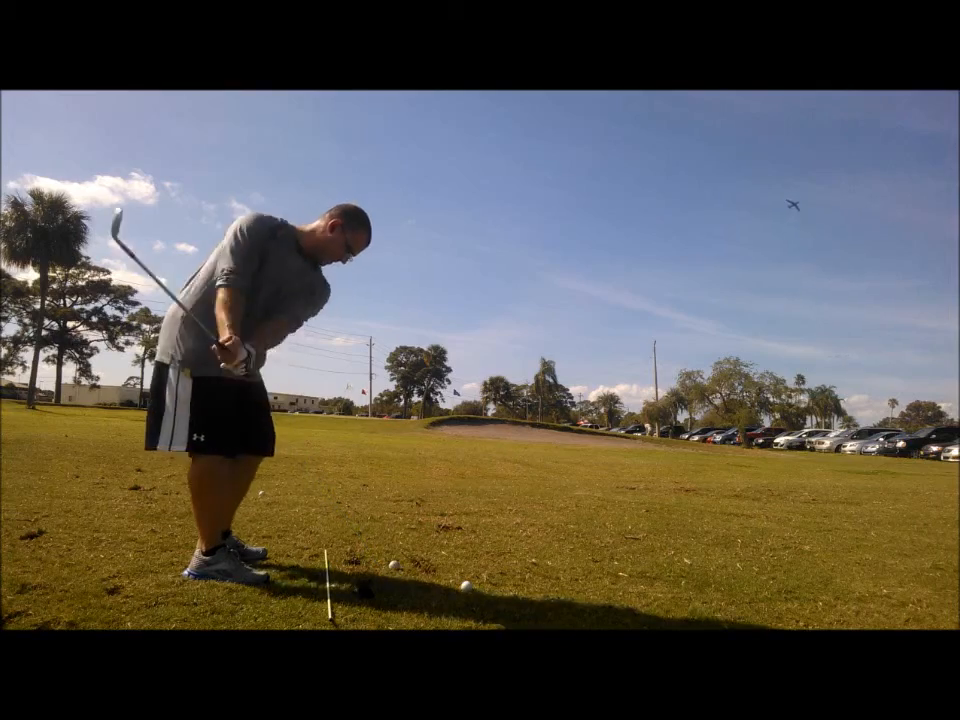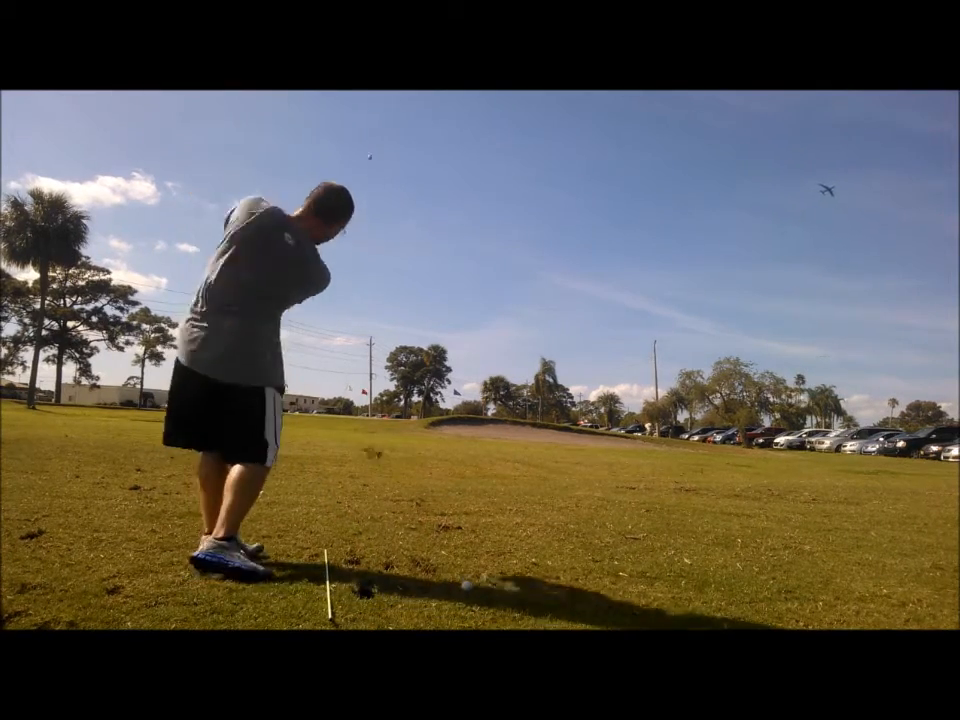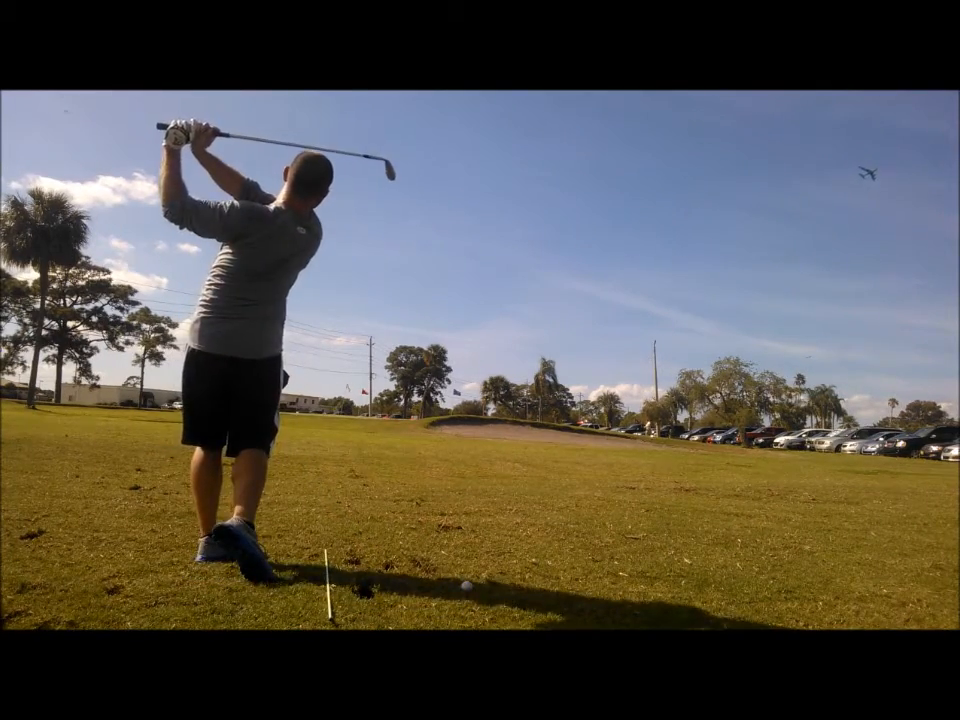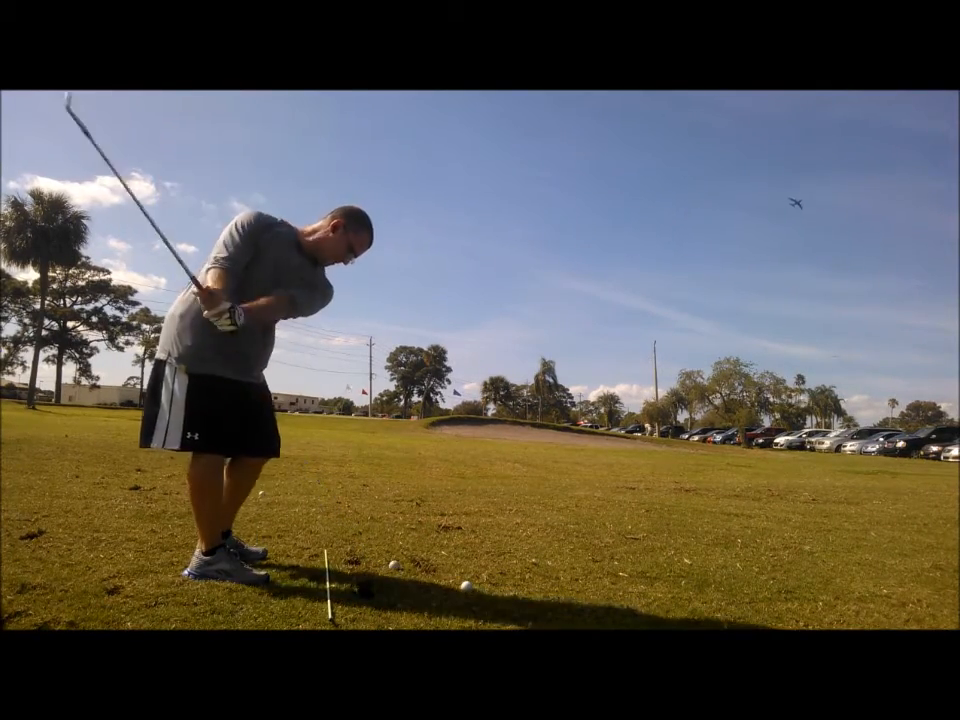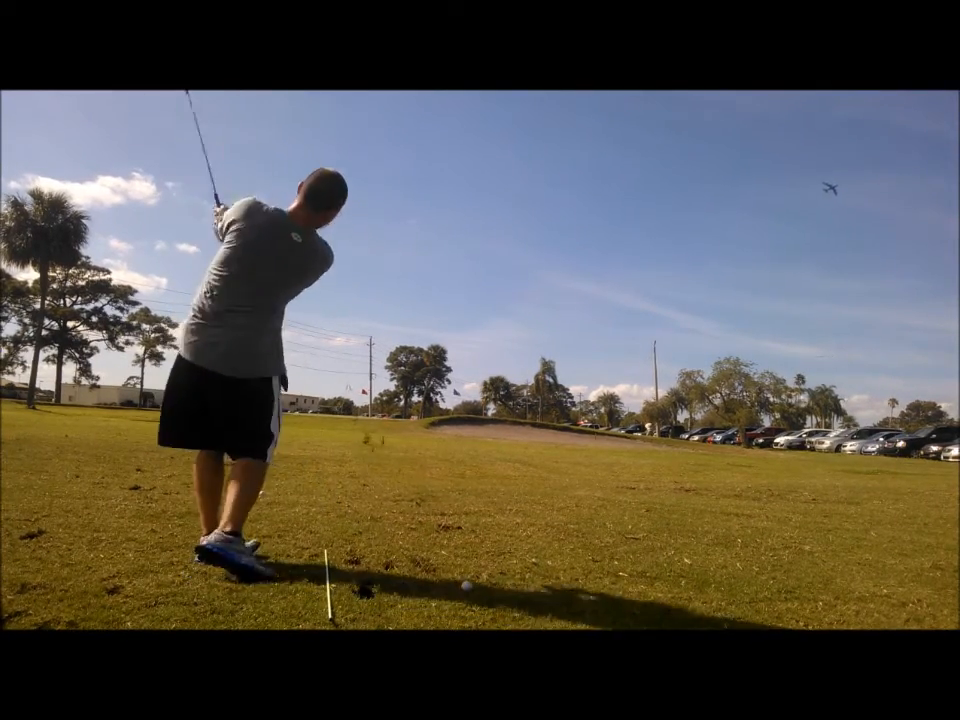
dt=1s
person 1, frame 1
left shoulder: (316, 288)
right shoulder: (260, 228)
left elbow: (282, 324)
right elbow: (229, 281)
left wrist: (246, 350)
right wrist: (229, 337)
left hip: (241, 365)
right hip: (192, 349)
left knee: (252, 450)
right knee: (211, 450)
left ankle: (221, 537)
right ankle: (209, 554)
person 1, frame 2
left shoulder: (254, 210)
right shoulder: (316, 273)
left hip: (195, 349)
right hip: (250, 365)
left knee: (212, 448)
right knee: (253, 457)
left ankle: (213, 535)
right ankle: (221, 541)
person 1, frame 3
left shoulder: (260, 216)
right shoulder: (309, 232)
left elbow: (176, 208)
left wrist: (173, 150)
left hip: (212, 343)
right hip: (255, 353)
left knee: (209, 442)
right knee: (253, 445)
left ankle: (210, 539)
right ankle: (240, 525)
person 1, frame 4
left shoulder: (318, 288)
right shoulder: (258, 225)
left elbow: (281, 303)
right elbow: (222, 266)
left wrist: (238, 314)
right wrist: (216, 295)
left hip: (244, 368)
right hip: (192, 350)
left knee: (255, 452)
right knee: (209, 451)
left ankle: (221, 537)
right ankle: (208, 554)
person 1, frame 5
left shoulder: (249, 214)
right shoulder: (320, 256)
left elbow: (225, 219)
left hip: (198, 347)
right hip: (255, 361)
left knee: (208, 447)
right knee: (252, 453)
left ankle: (210, 534)
right ankle: (227, 536)
